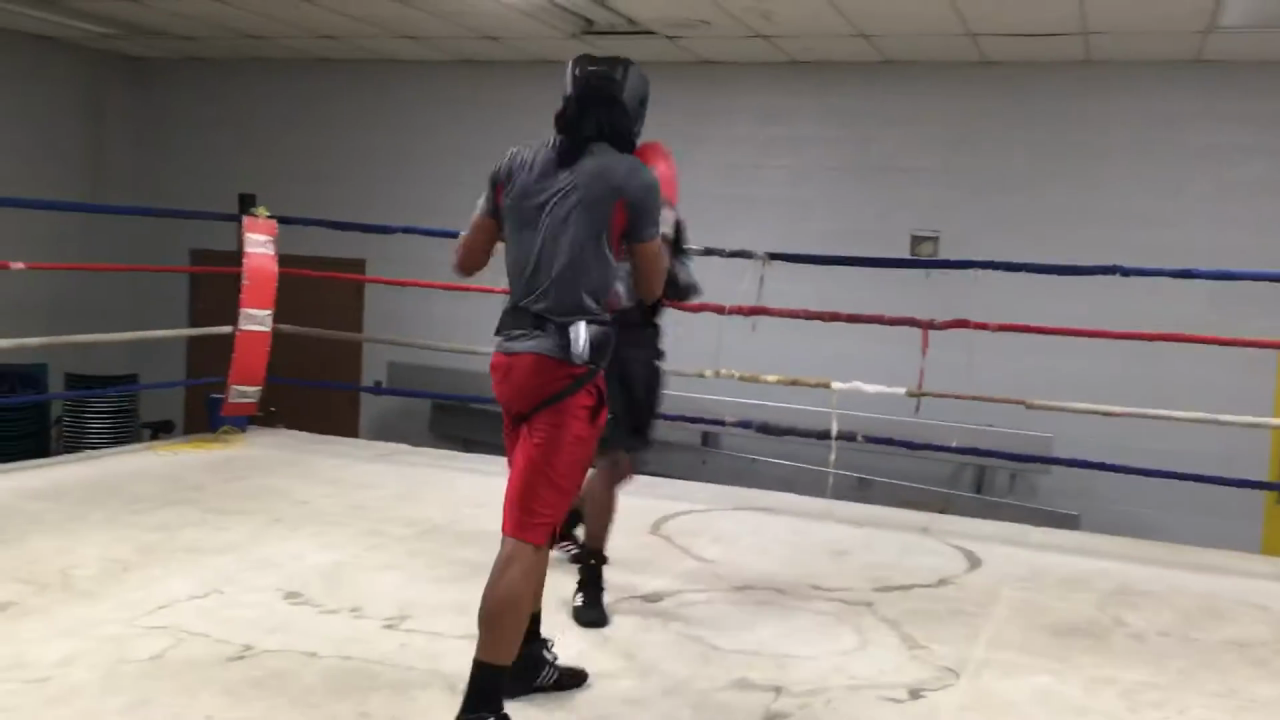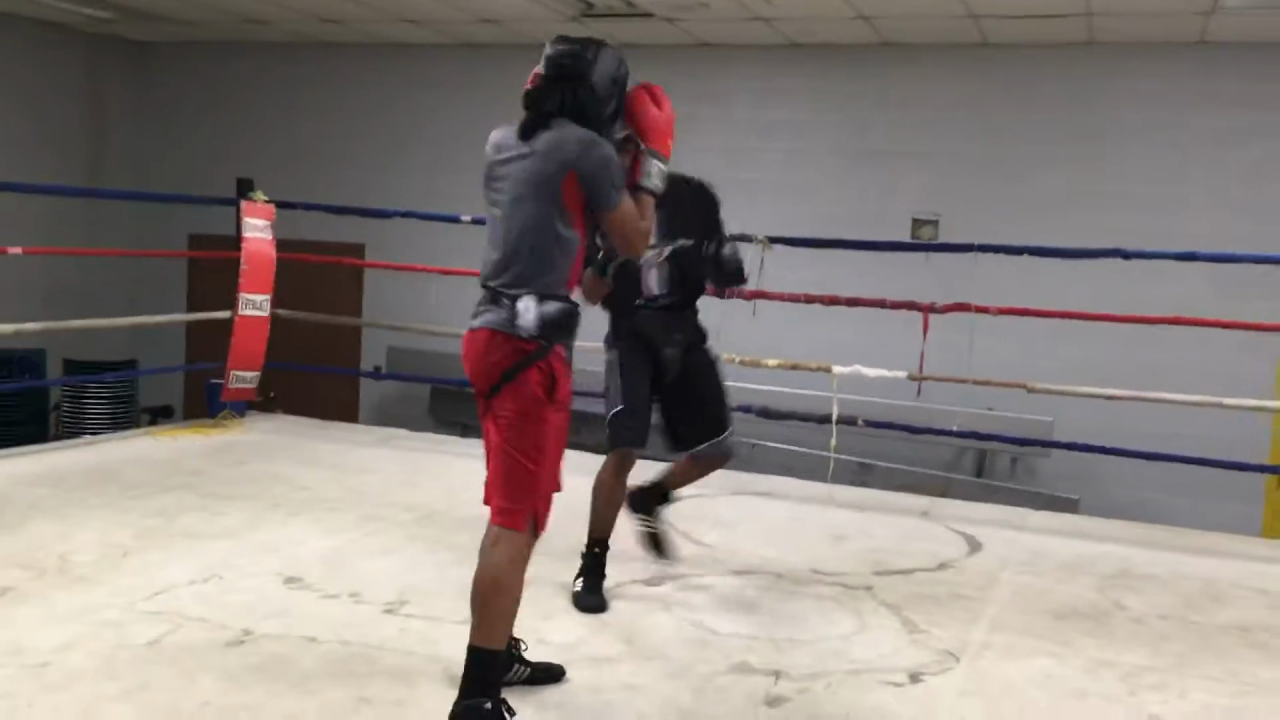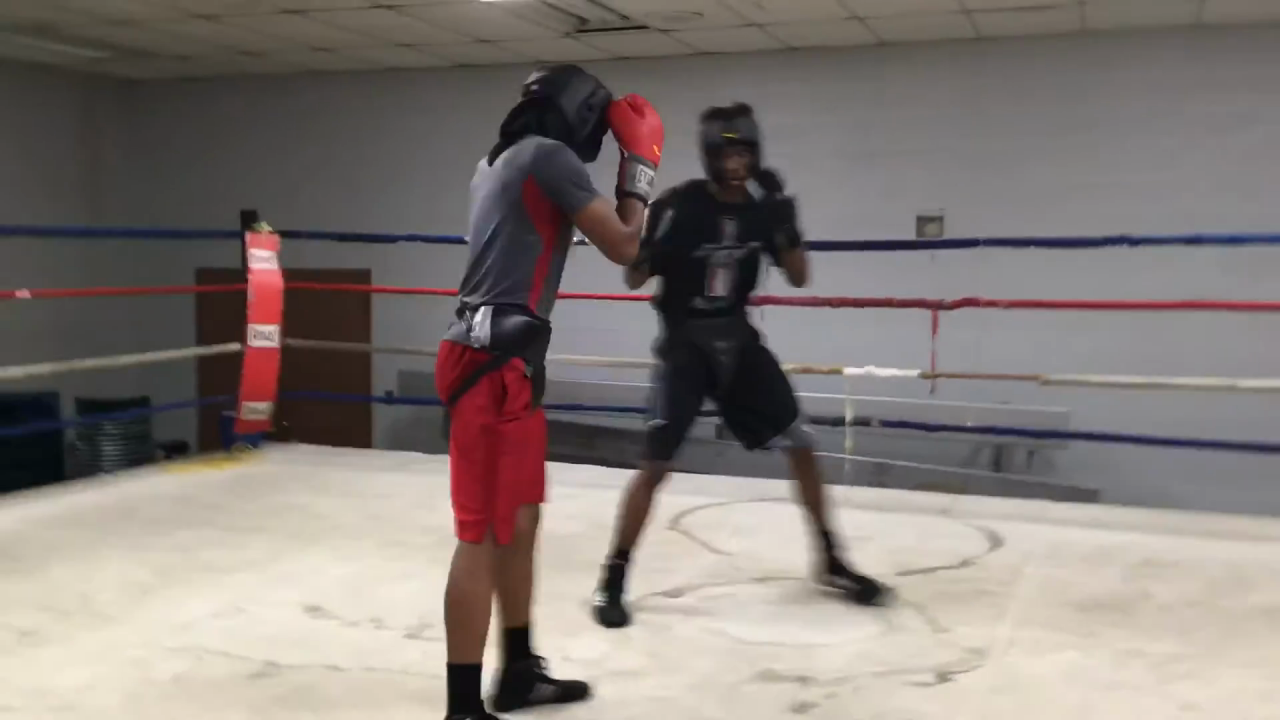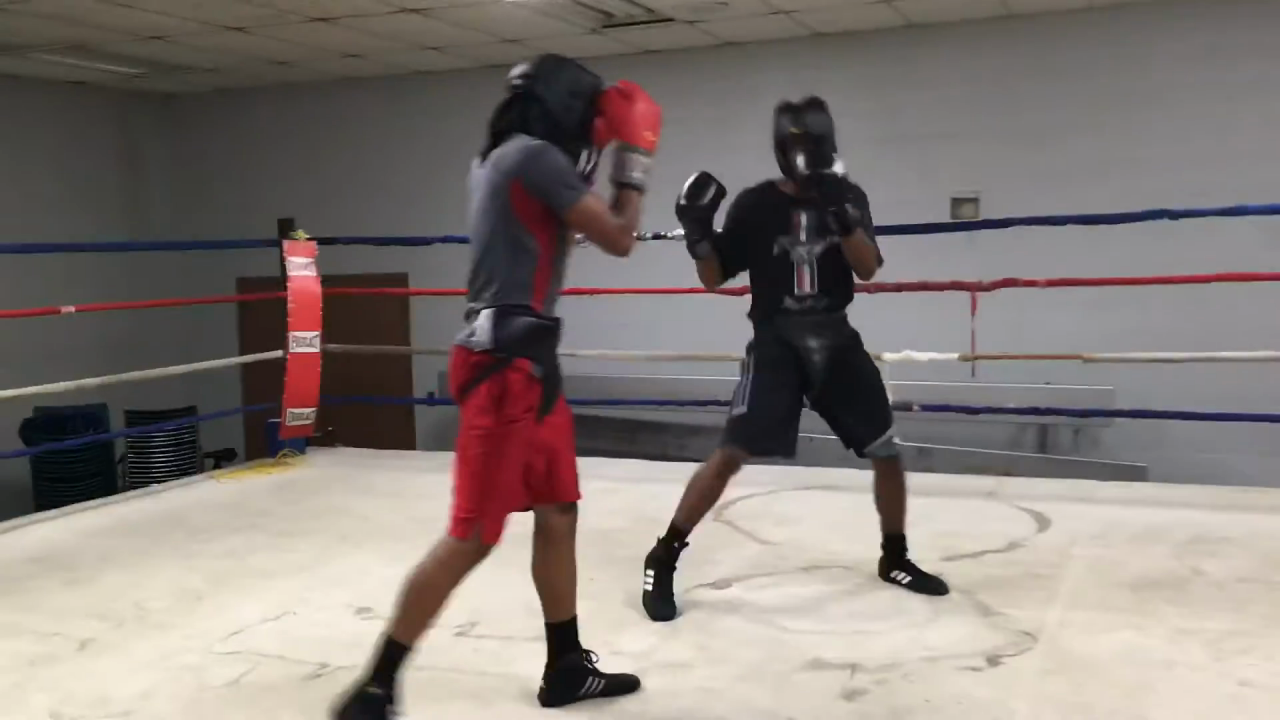
dt=0.2s
person 1, frame 1
left shoulder: (515, 167)
right shoulder: (631, 179)
left elbow: (467, 261)
right elbow: (650, 287)
right wrist: (658, 210)
left hip: (513, 356)
right hip: (567, 368)
left knee: (537, 520)
right knee: (527, 537)
left ankle: (529, 659)
person 1, frame 2
left shoulder: (503, 142)
right shoulder: (586, 149)
right elbow: (633, 245)
right wrist: (651, 156)
left hip: (493, 333)
right hip: (528, 343)
left knee: (518, 511)
right knee: (516, 520)
left ankle: (497, 654)
person 1, frame 3
left shoulder: (499, 162)
right shoulder: (548, 156)
right elbow: (623, 245)
right wrist: (639, 161)
left hip: (492, 357)
right hip: (494, 360)
left knee: (519, 519)
right knee: (484, 534)
person 1, frame 4
left shoulder: (502, 160)
right shoulder: (535, 155)
left elbow: (549, 232)
right elbow: (617, 238)
left wrist: (595, 158)
right wrist: (635, 153)
left hip: (526, 363)
right hip: (503, 366)
left knee: (558, 515)
right knee: (472, 535)
person 2, frame 1
left shoulder: (663, 222)
left elbow: (673, 292)
left wrist: (678, 280)
left hip: (639, 347)
left knee: (622, 463)
right knee: (612, 457)
left ankle: (566, 526)
right ankle: (590, 579)
person 2, frame 2
left shoulder: (695, 198)
left elbow: (718, 278)
right elbow: (592, 294)
left wrist: (728, 268)
right wrist: (604, 258)
left hip: (682, 336)
right hip: (631, 341)
left knee: (715, 451)
right knee: (623, 452)
left ankle: (648, 498)
right ankle: (592, 567)
person 2, frame 3
left shoulder: (768, 201)
right shoulder: (680, 202)
left elbow: (799, 278)
right elbow: (634, 280)
left wrist: (782, 228)
right wrist: (647, 248)
left hip: (737, 340)
right hip: (685, 345)
left knee: (801, 446)
right knee: (656, 464)
left ankle: (830, 561)
right ankle: (613, 578)
person 2, frame 4
left shoulder: (846, 196)
right shoulder: (754, 203)
left elbow: (867, 269)
right elbow: (715, 280)
left wrist: (840, 208)
right wrist: (697, 231)
left hip: (835, 340)
right hip: (775, 344)
left knee: (886, 454)
right knee: (731, 454)
left ankle: (895, 559)
right ankle: (662, 560)
